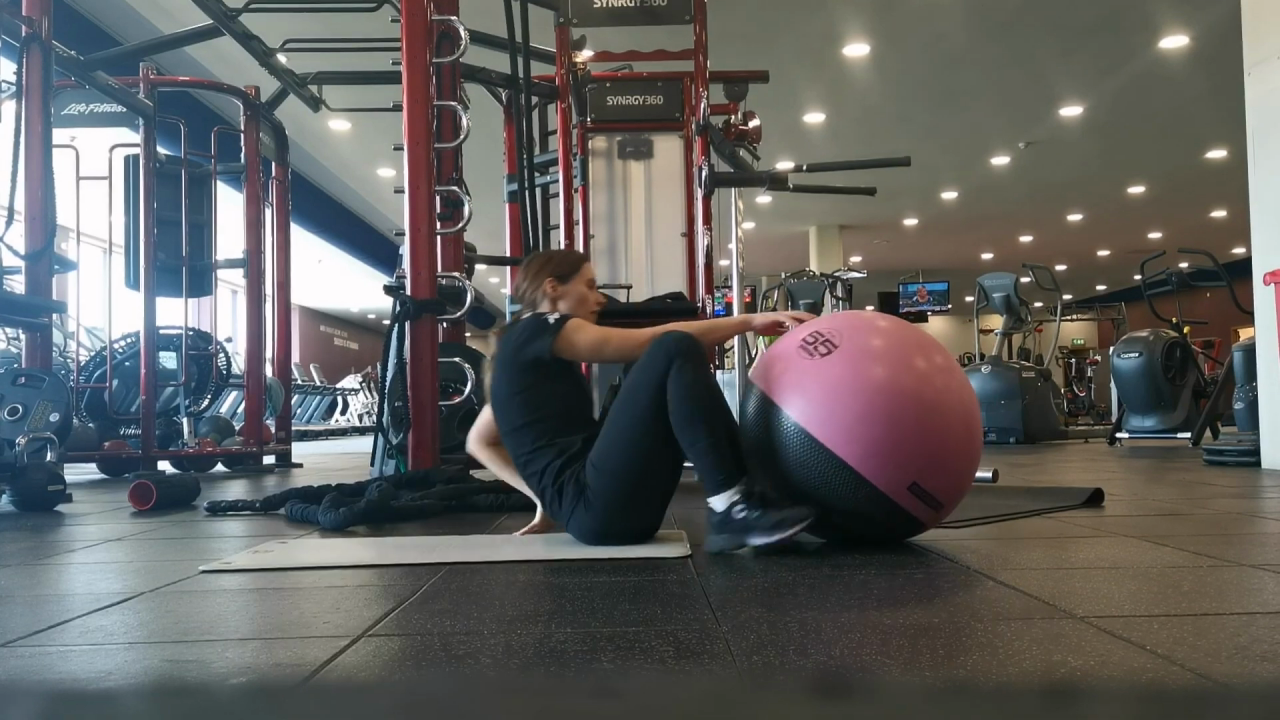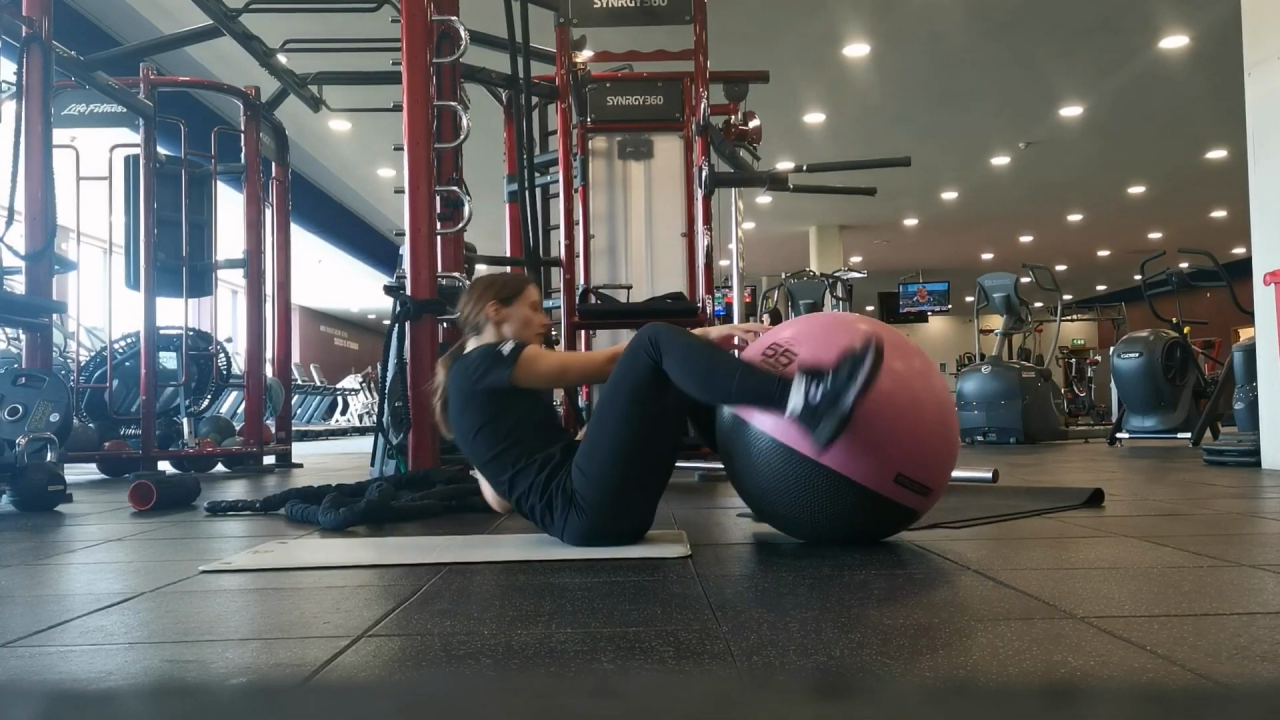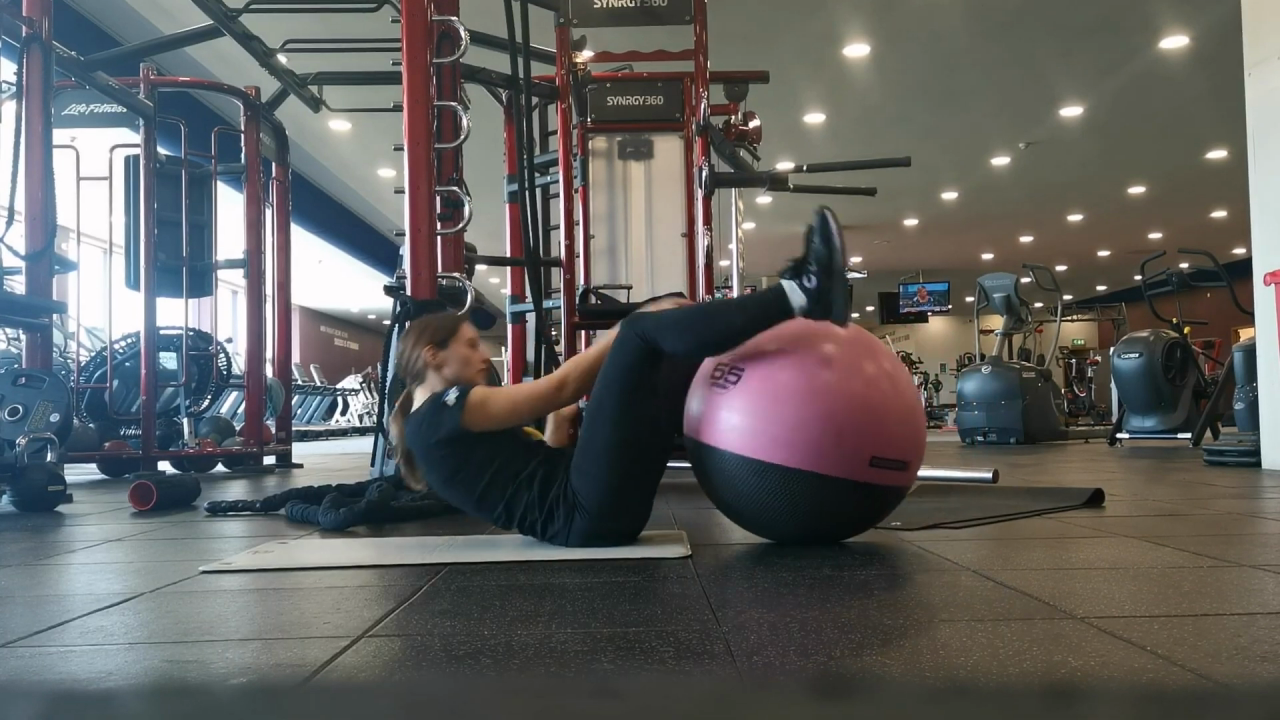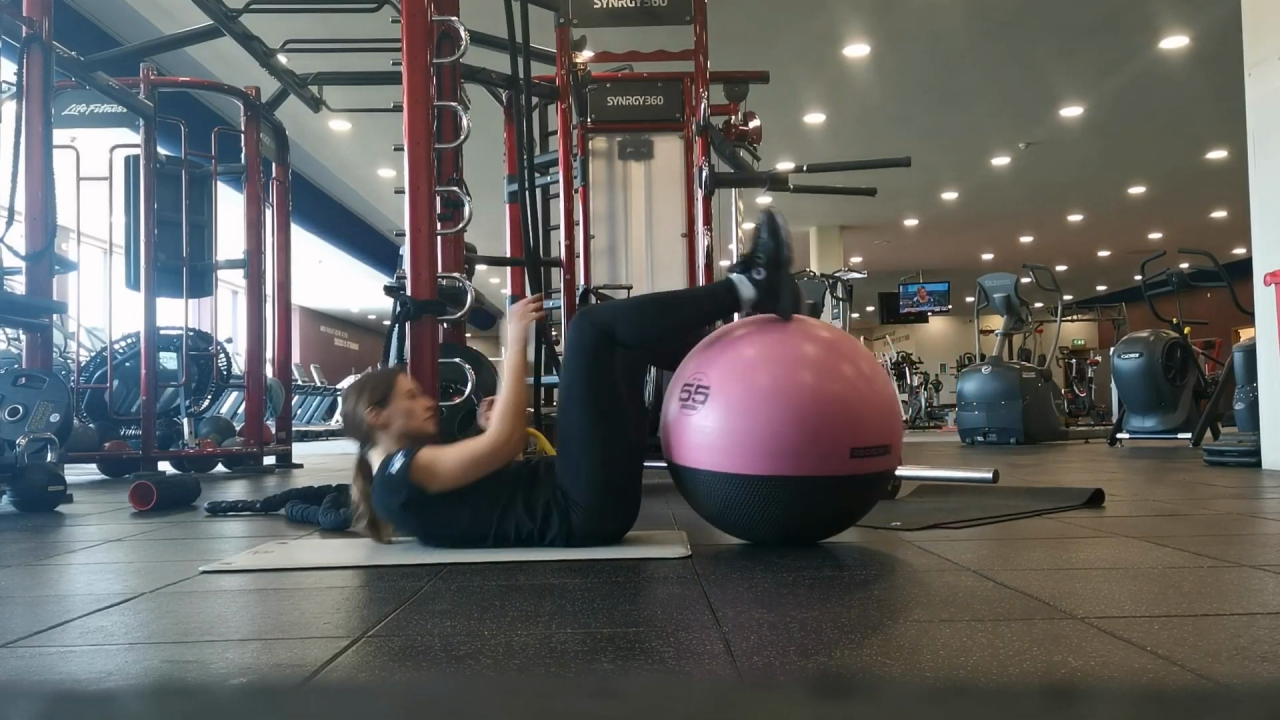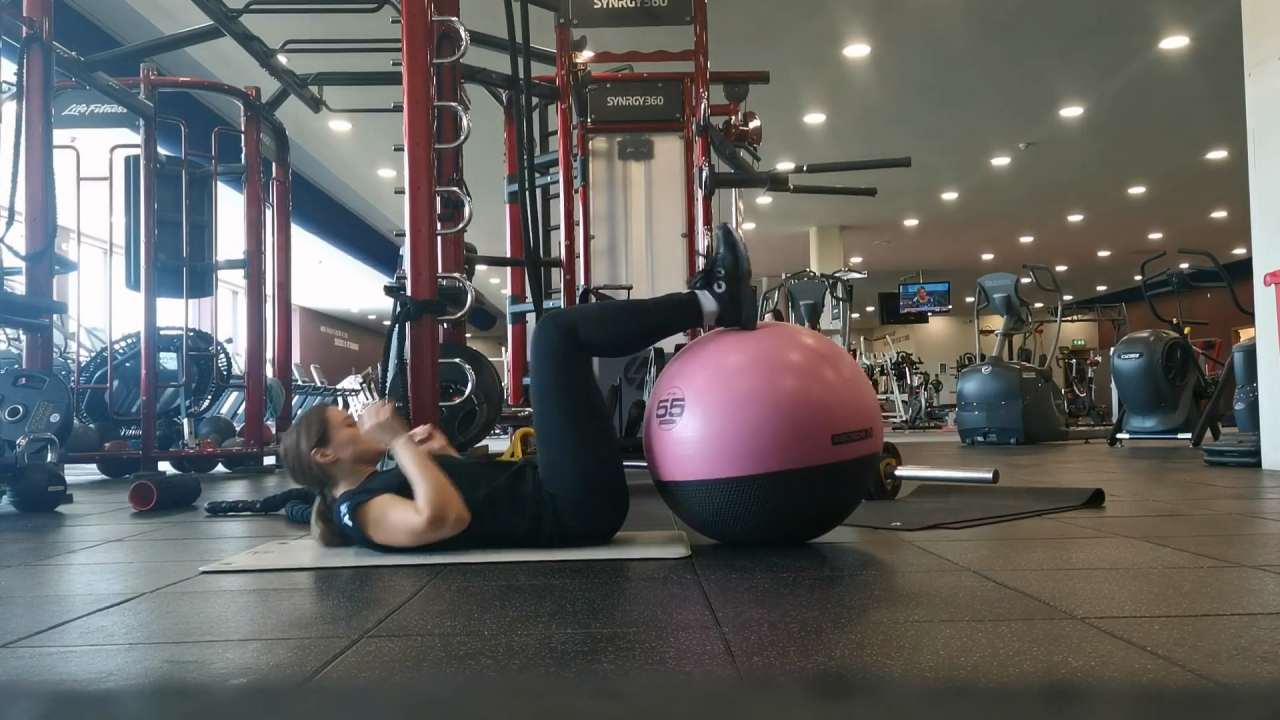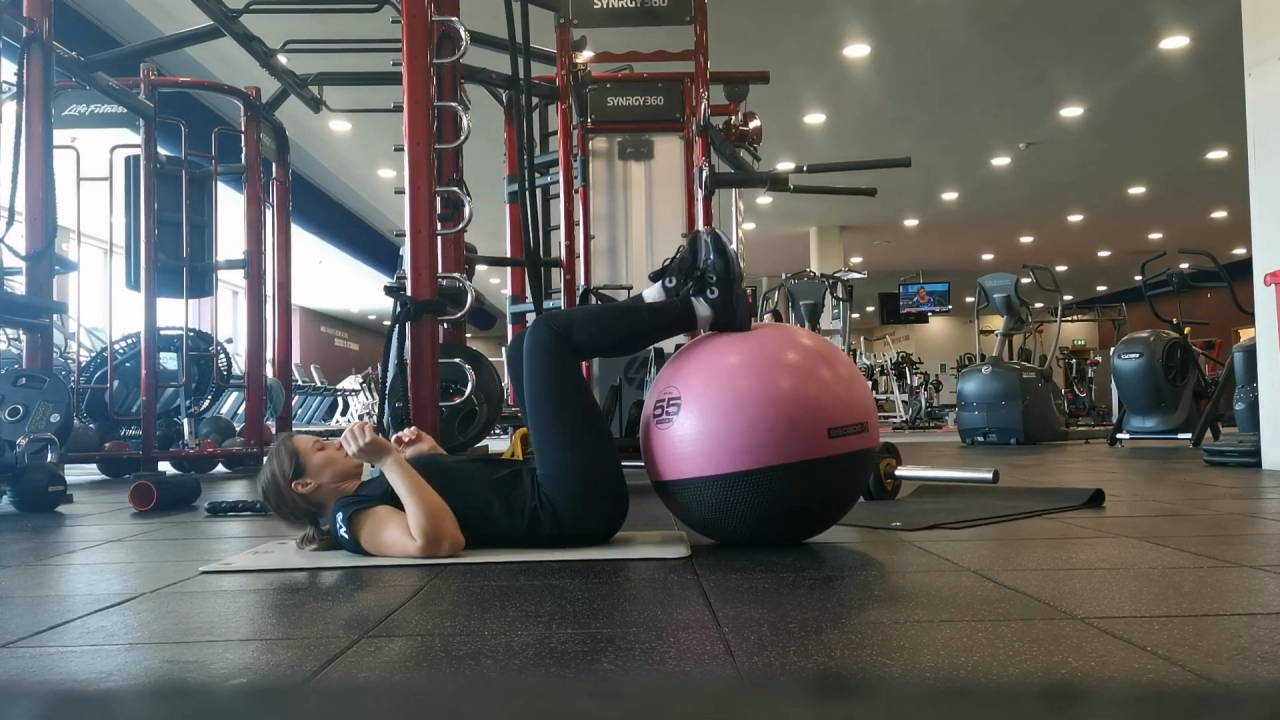
dt=0.2s
person 1, frame 1
left shoulder: (522, 359)
right shoulder: (539, 329)
left elbow: (480, 441)
right elbow: (651, 342)
left wrist: (542, 496)
right wrist: (746, 322)
left hip: (595, 507)
right hip: (599, 509)
right knee: (679, 353)
right ankle: (729, 508)
person 1, frame 2
left shoulder: (475, 372)
right shoulder: (490, 360)
left elbow: (499, 498)
right elbow: (603, 366)
right wrist: (698, 338)
left hip: (585, 513)
right hip: (591, 514)
left knee: (685, 383)
right knee: (657, 342)
right ankle: (807, 401)
person 1, frame 3
right shoulder: (441, 407)
right elbow: (558, 389)
left wrist: (560, 415)
right wrist: (622, 334)
left hip: (582, 512)
right hip: (592, 516)
left knee: (681, 356)
right knee: (641, 334)
right ankle: (799, 296)
person 1, frame 4
left shoulder: (401, 472)
right shoulder: (399, 473)
right elbow: (504, 443)
right wrist: (515, 342)
left hip: (583, 508)
right hip: (585, 517)
left knee: (624, 342)
right knee: (590, 326)
right ankle: (749, 290)
person 1, frame 5
left shoulder: (380, 489)
right shoulder: (360, 510)
right elbow: (447, 519)
left wrist: (440, 451)
right wrist: (397, 443)
left hip: (567, 503)
right hip: (576, 511)
left knee: (559, 341)
right knee: (555, 330)
left ankle: (702, 304)
right ankle: (713, 304)
person 1, frame 6
left shoulder: (372, 496)
right shoulder: (355, 520)
right elbow: (440, 543)
left wrist: (430, 452)
right wrist: (386, 462)
left hip: (557, 498)
right hip: (576, 508)
left knee: (528, 348)
right knee: (547, 333)
left ankle: (664, 294)
right ankle: (705, 309)
